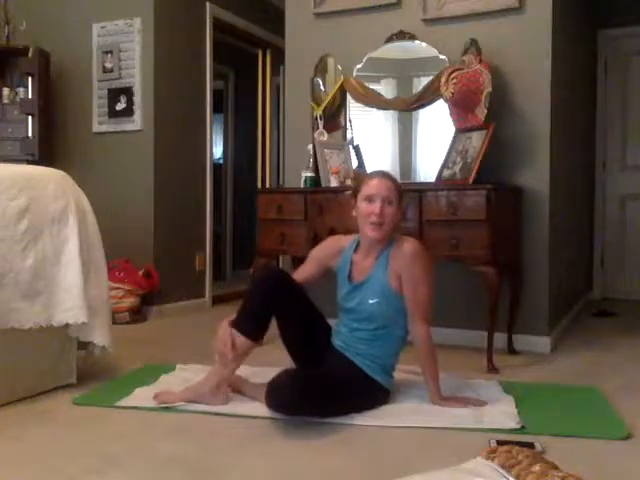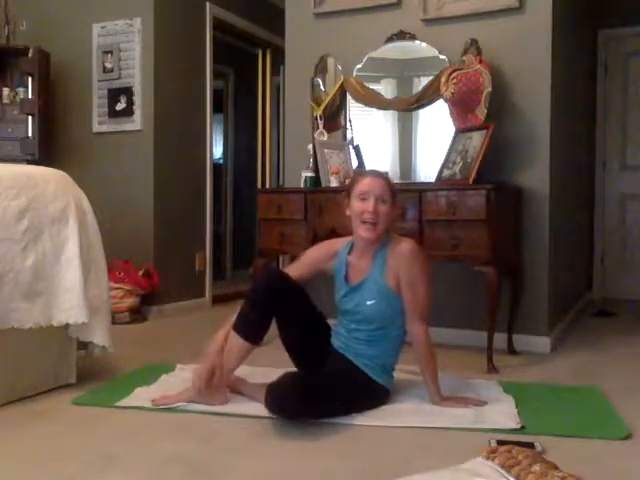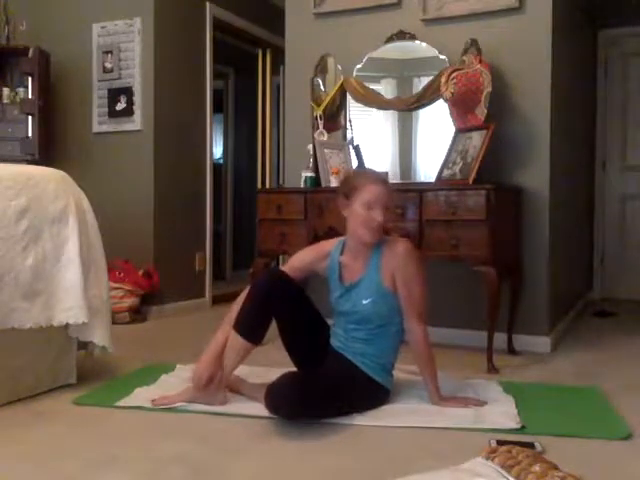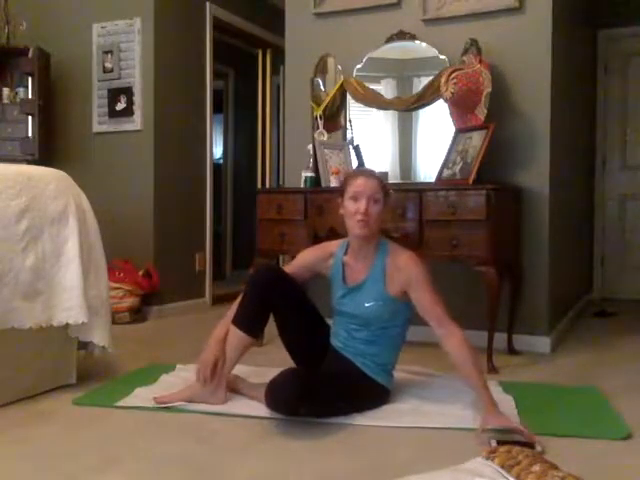
dt=0.7s
person 1, frame 1
left shoulder: (408, 253)
right shoulder: (336, 248)
left elbow: (419, 327)
right elbow: (287, 286)
left wrist: (437, 395)
right wrist: (230, 323)
left hip: (365, 380)
right hip: (329, 351)
left knee: (288, 390)
right knee: (270, 278)
left ankle: (237, 384)
right ankle: (215, 382)
person 1, frame 2
left shoulder: (404, 253)
right shoulder: (331, 252)
left elbow: (418, 328)
right elbow: (264, 291)
left wrist: (437, 396)
right wrist: (218, 343)
left hip: (366, 380)
right hip: (329, 353)
left knee: (288, 395)
right knee: (270, 280)
left ankle: (236, 385)
right ankle: (214, 382)
person 1, frame 3
left shoulder: (399, 254)
right shoulder: (324, 254)
left elbow: (416, 328)
right elbow: (253, 293)
left wrist: (436, 396)
right wrist: (214, 350)
left hip: (365, 380)
right hip: (328, 353)
left knee: (287, 396)
right knee: (271, 282)
left ankle: (234, 384)
right ankle: (214, 383)
person 1, frame 4
left shoulder: (402, 264)
right shoulder: (327, 255)
left elbow: (448, 331)
right elbow: (257, 289)
left wrist: (489, 406)
right wrist: (218, 337)
left hip: (365, 380)
right hip: (328, 352)
left knee: (289, 391)
right knee: (267, 276)
left ankle: (236, 385)
right ankle: (214, 383)
